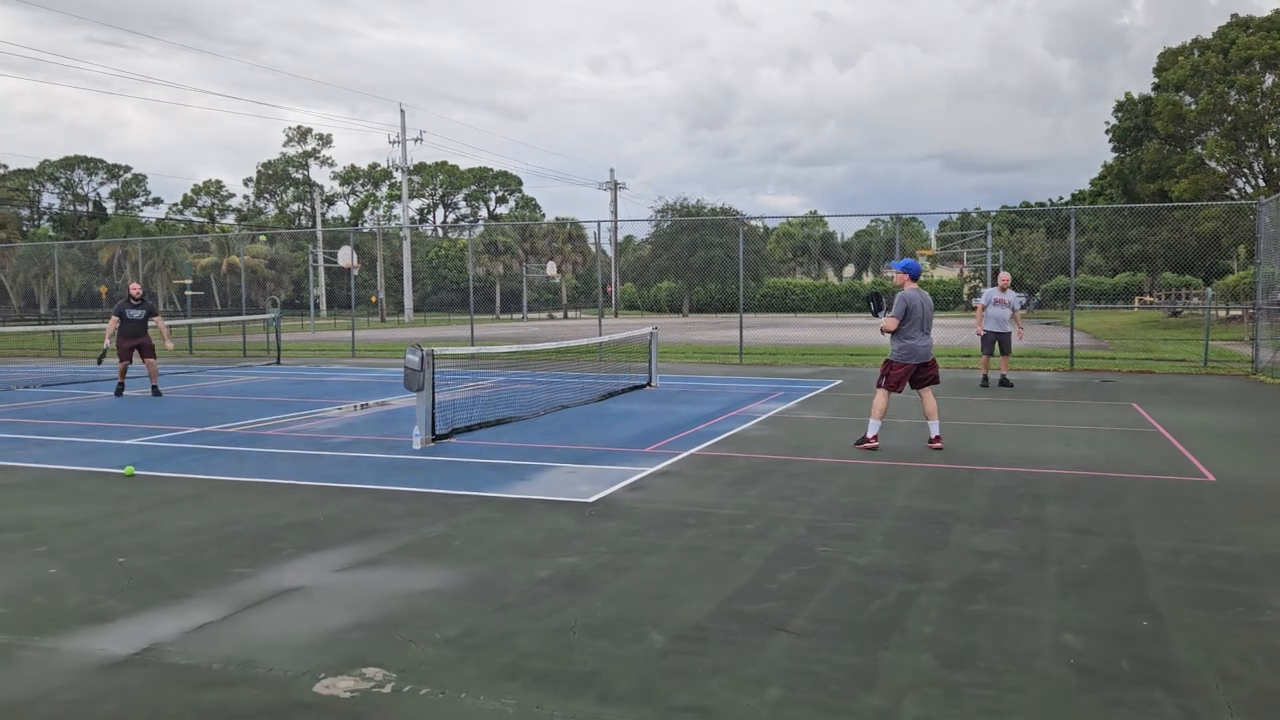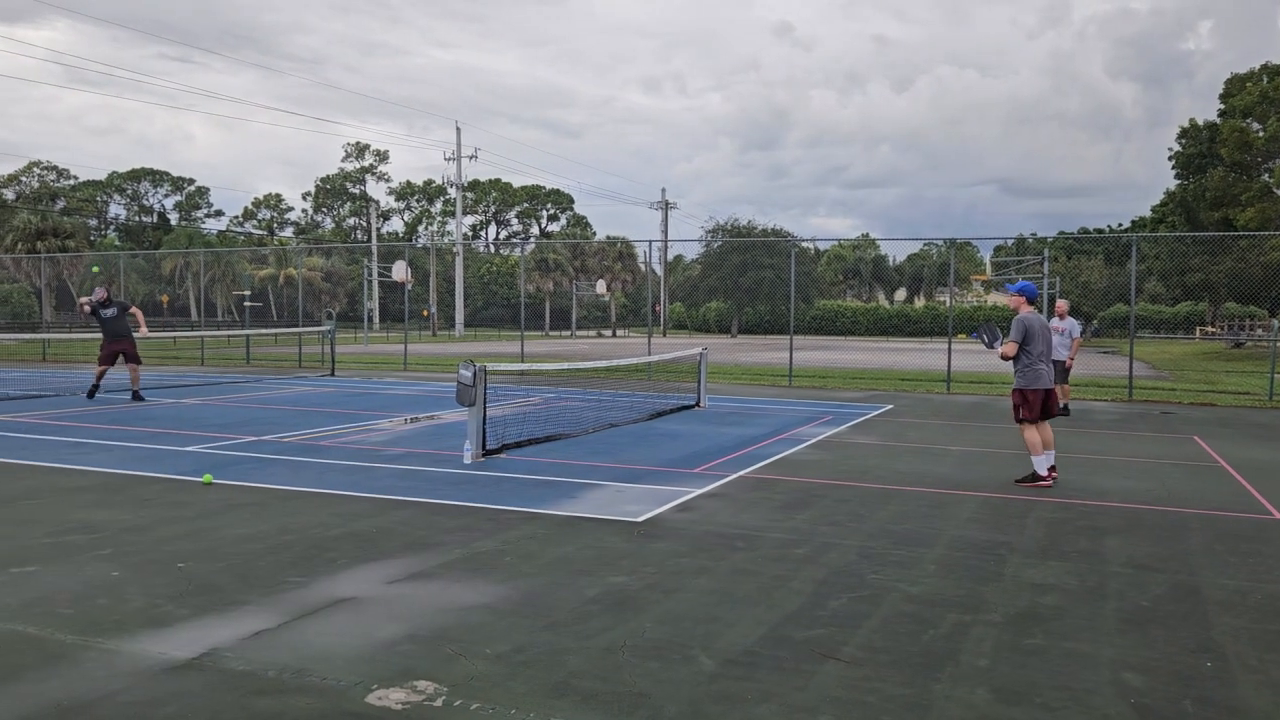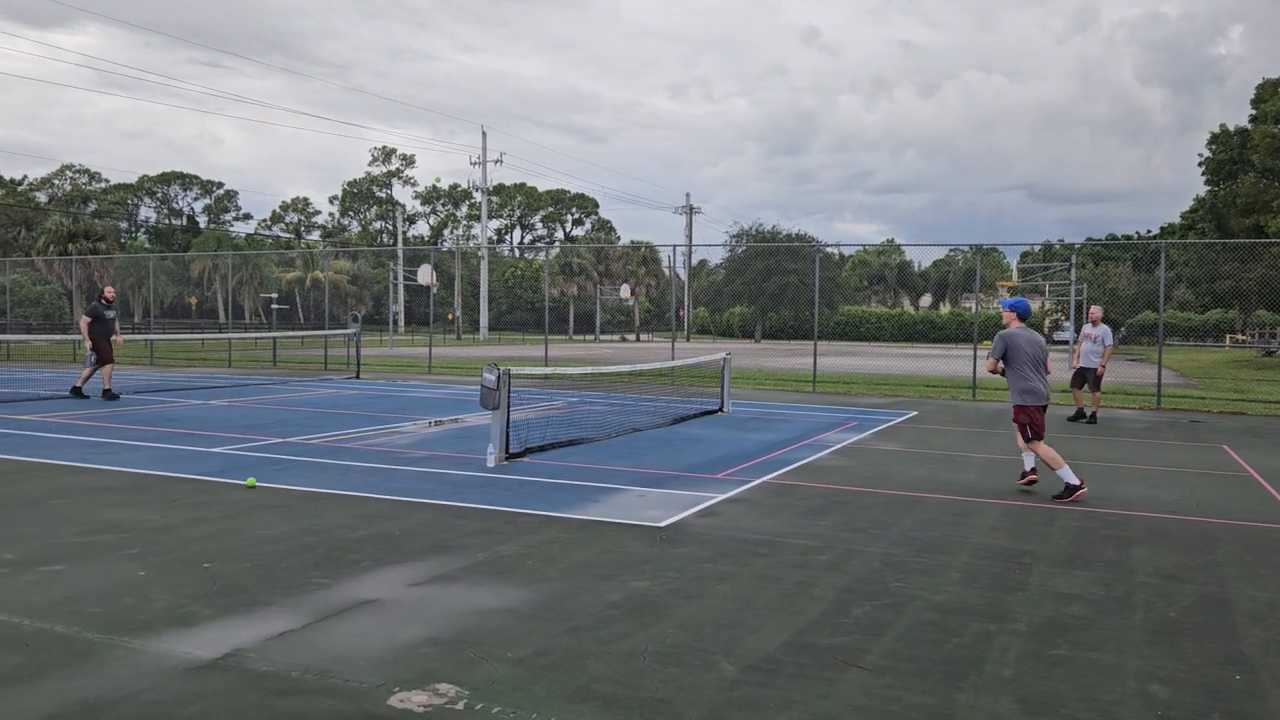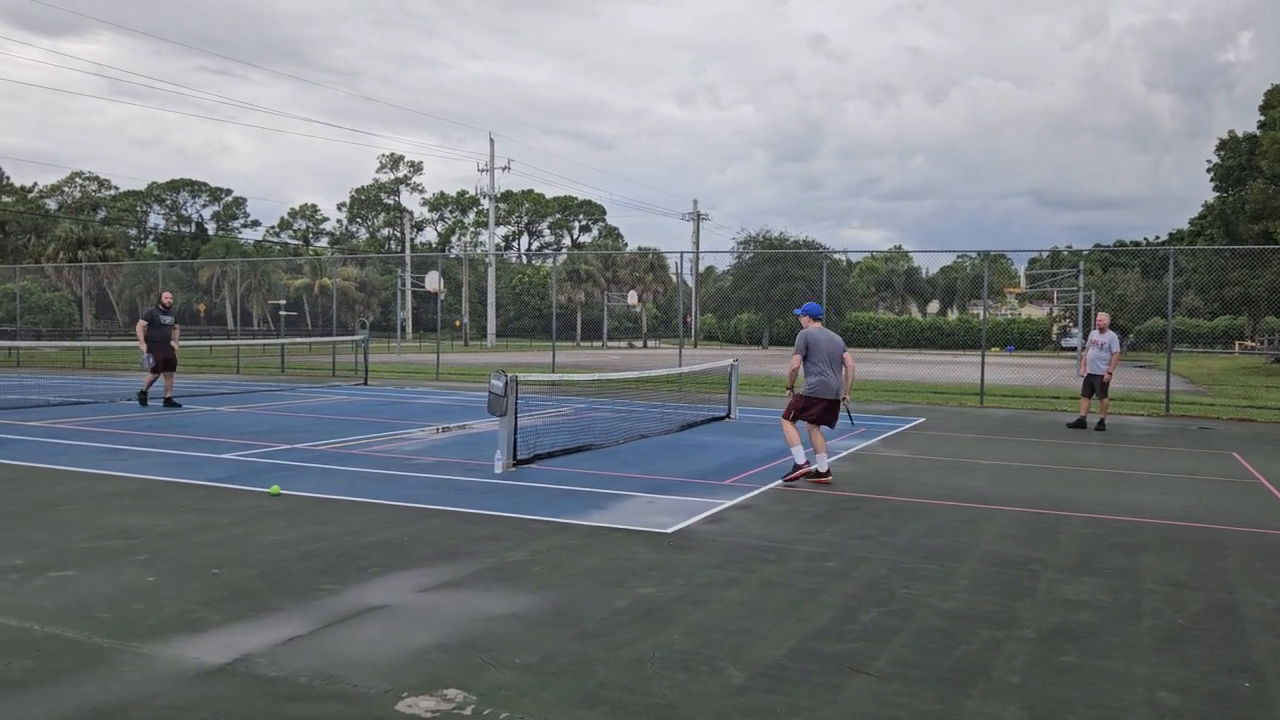
dt=1s
person 1, frame 1
left shoulder: (904, 296)
right shoulder: (926, 297)
left elbow: (891, 326)
left wrist: (883, 325)
left hip: (903, 355)
right hip: (924, 353)
left knee: (882, 392)
right knee: (926, 392)
left ankle: (871, 436)
right ankle: (935, 436)
person 1, frame 2
left shoulder: (1021, 320)
right shoulder: (1042, 320)
left elbow: (1010, 351)
left wrist: (1001, 352)
right wrist: (1008, 352)
left hip: (1028, 381)
right hip: (1045, 380)
left knee: (1027, 426)
right knee: (1042, 422)
left ankle: (1041, 473)
right ankle: (1050, 467)
person 1, frame 3
left shoulder: (1004, 336)
right shoulder: (1038, 338)
left elbow: (991, 367)
right elbow: (1048, 369)
left wrist: (1000, 369)
left hip: (1025, 397)
right hip: (1042, 395)
left knee: (1036, 443)
right knee: (1022, 432)
left ankle: (1074, 484)
right ankle: (1030, 470)
person 1, frame 4
left shoulder: (805, 334)
right shoulder: (836, 338)
left elbow: (794, 366)
right elbow: (850, 366)
left wrist: (789, 387)
right wrist: (845, 392)
left hip: (815, 391)
right hip: (833, 391)
left knee: (787, 422)
right knee: (813, 427)
left ankle: (801, 463)
right ankle: (823, 471)
